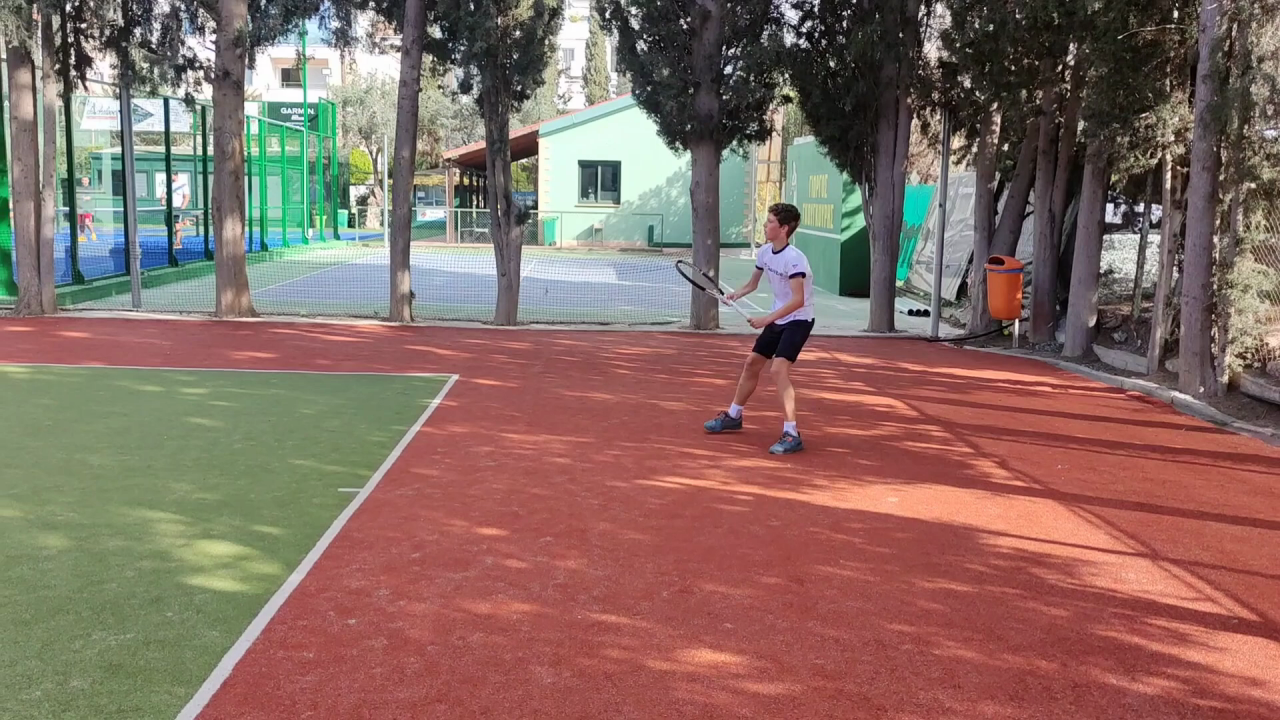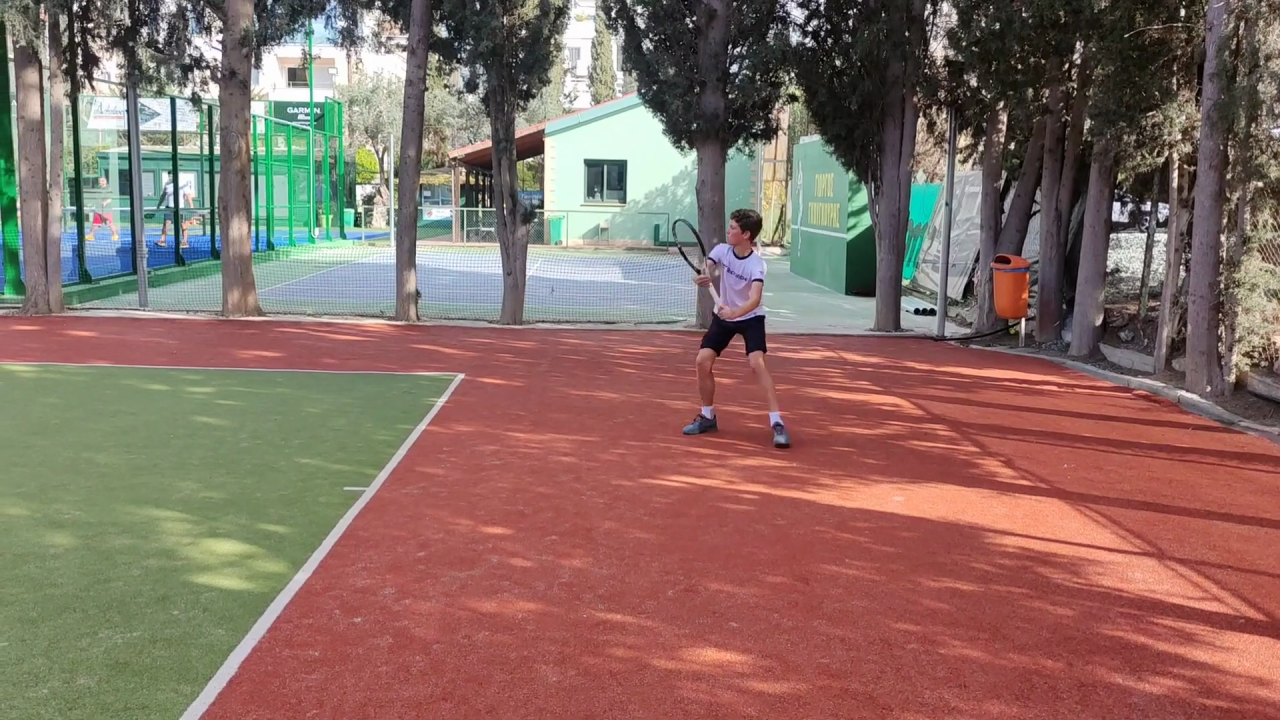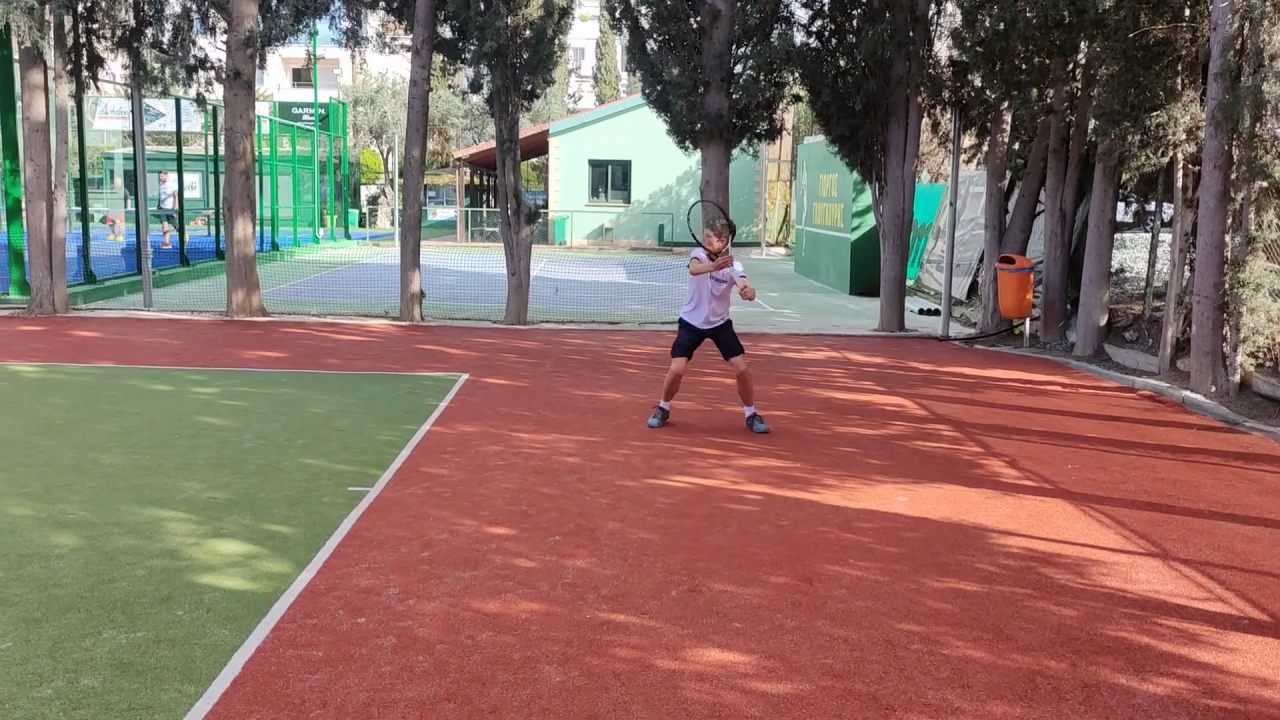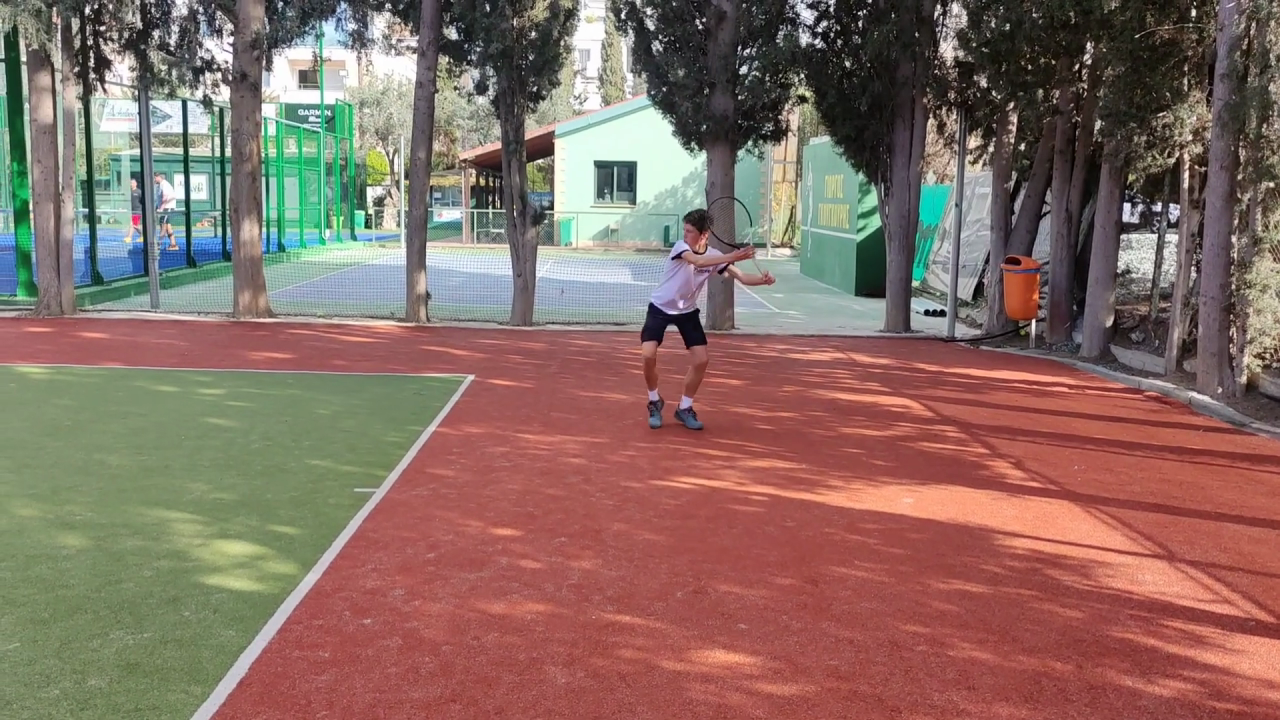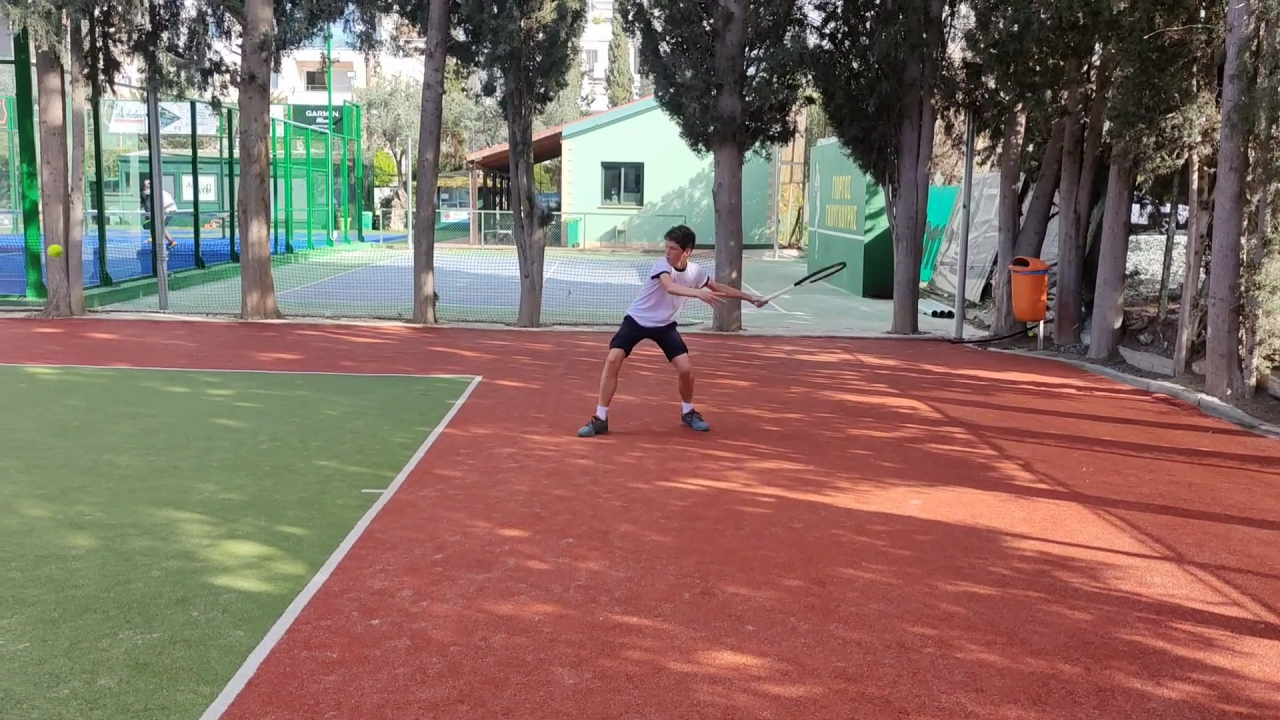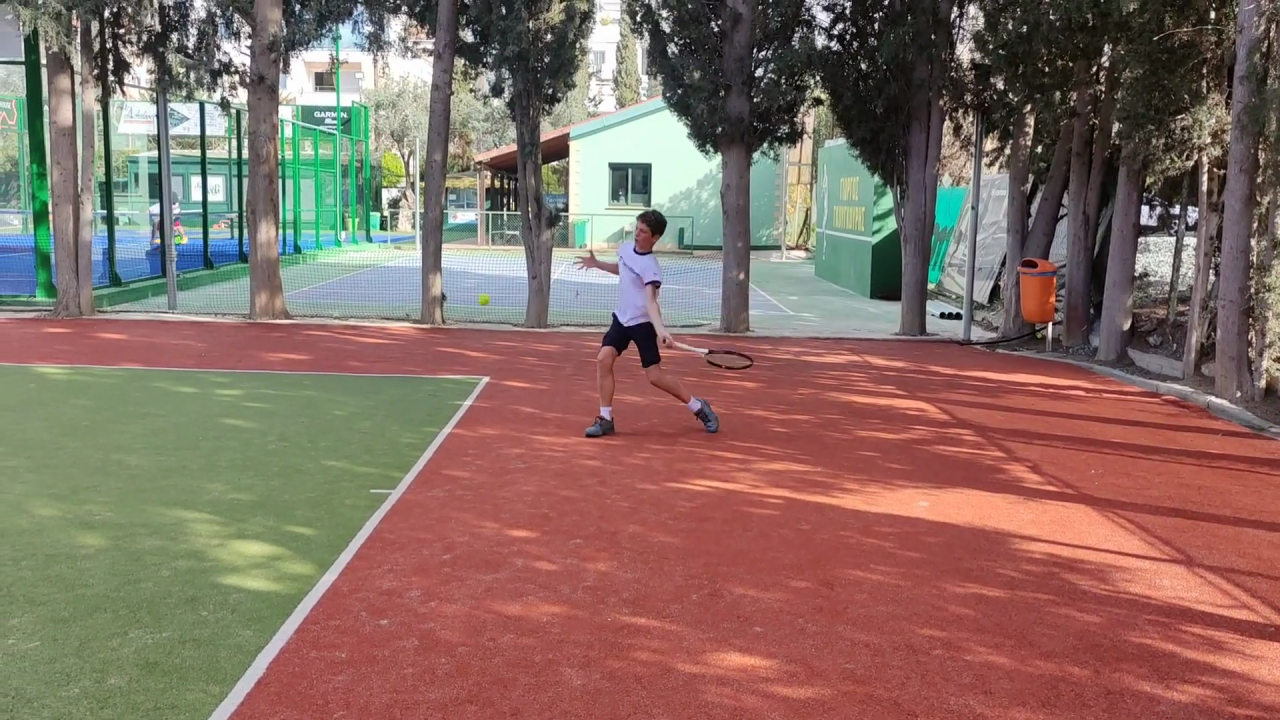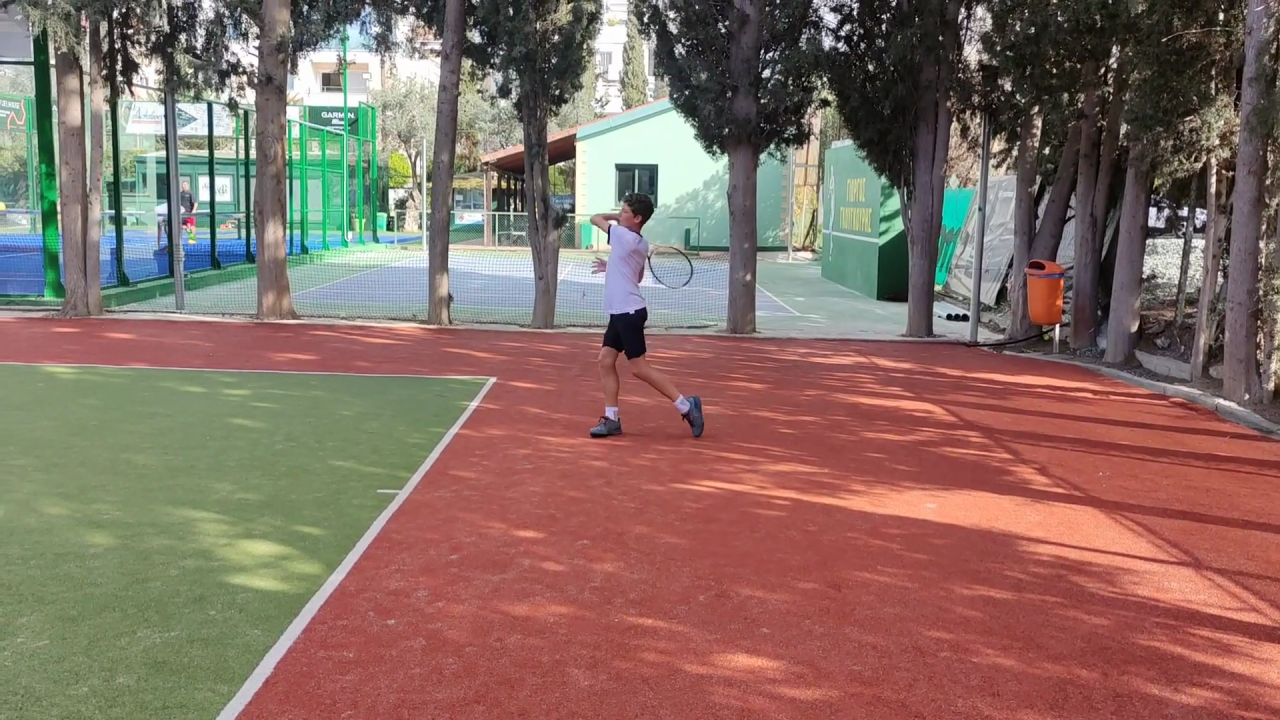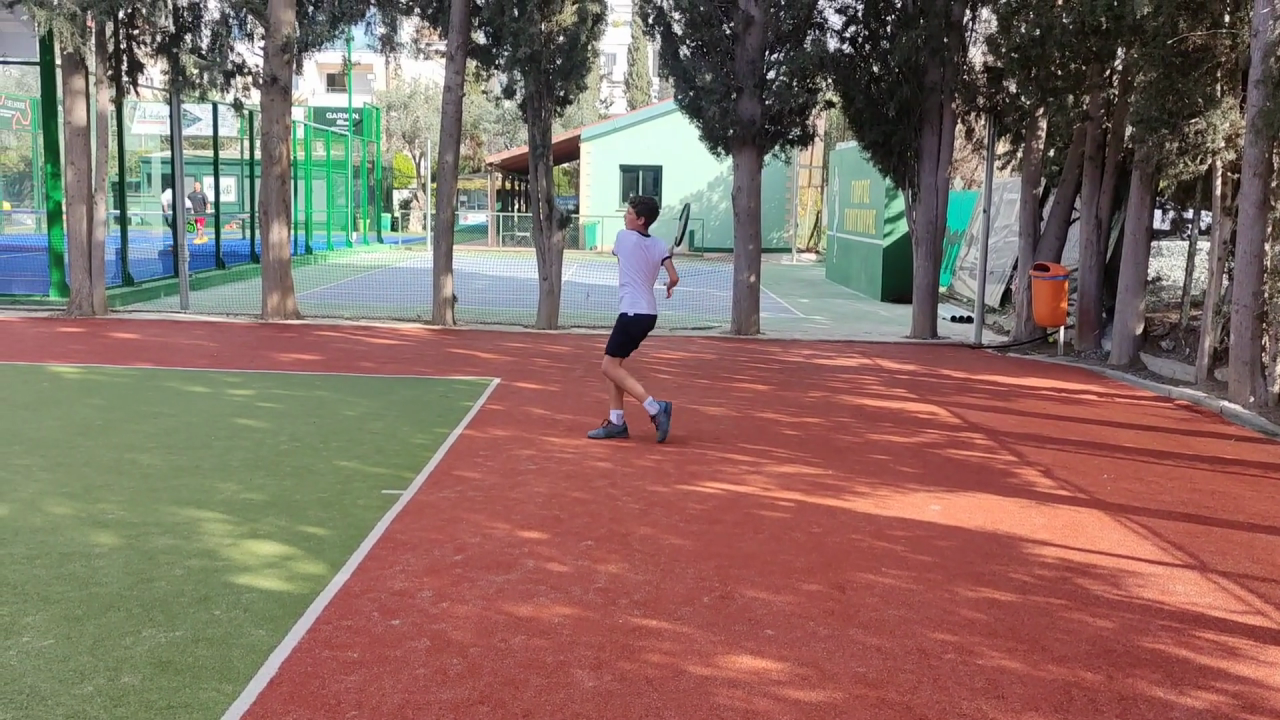
dt=0.3s
person 1, frame 1
left shoulder: (795, 258)
right shoulder: (764, 252)
left elbow: (798, 300)
right elbow: (753, 283)
left wrist: (767, 318)
right wrist: (736, 294)
left hip: (798, 321)
right hip: (779, 320)
left knee: (778, 370)
right knee: (751, 364)
left ankle: (791, 434)
right ankle: (733, 416)
person 1, frame 2
left shoulder: (757, 264)
right shoulder: (721, 250)
left elbow: (755, 300)
right elbow: (703, 271)
left wrist: (735, 312)
right wrist: (702, 278)
left hip: (751, 318)
right hip: (724, 315)
left knee: (757, 364)
right knee: (702, 361)
left ankle: (777, 423)
right ankle: (708, 417)
person 1, frame 3
left shoulder: (734, 267)
right shoulder: (699, 255)
left elbow: (744, 288)
right elbow: (694, 269)
left wrist: (748, 293)
right wrist: (714, 266)
left hip: (720, 323)
right hip: (691, 322)
left knee: (741, 369)
right knee: (676, 370)
left ankle: (751, 414)
right ankle: (663, 408)
person 1, frame 4
left shoulder: (716, 256)
right shoulder: (680, 247)
left elbow: (742, 277)
right elbow: (698, 261)
left wrist: (762, 279)
right wrist: (733, 257)
left hip: (688, 310)
right hip: (660, 307)
left knee: (701, 360)
right knee: (648, 354)
left ankle: (685, 408)
right ankle: (655, 401)
person 1, frame 5
left shoulder: (695, 272)
right shoulder: (662, 265)
left elbow: (718, 289)
right elbow: (670, 287)
left wrist: (749, 297)
right wrist: (699, 294)
left hip: (665, 325)
right hip: (636, 320)
left knee: (685, 368)
right knee: (613, 360)
left ankle: (688, 412)
right ankle: (599, 418)
person 1, frame 6
left shoulder: (651, 267)
right shoulder: (627, 248)
left elbow: (651, 303)
left wrist: (661, 331)
right wrist: (596, 263)
left hip: (643, 323)
right hip: (622, 319)
left knee: (655, 376)
right knee: (603, 360)
left ankle: (698, 407)
right ankle: (605, 418)
person 1, frame 7
left shoulder: (620, 233)
right shoulder: (642, 244)
left elbow: (596, 219)
left wrist: (613, 216)
right wrist: (610, 267)
left hip: (628, 311)
right hip: (622, 311)
left knee: (640, 367)
right knee: (605, 361)
left ankle: (686, 406)
right ankle: (612, 419)
person 1, frame 8
left shoulder: (623, 237)
right shoulder: (660, 245)
right elbow: (673, 277)
right wrist: (669, 286)
left hip: (633, 313)
right hip: (647, 314)
left knee: (610, 367)
right knee: (612, 366)
left ankle: (656, 408)
right ankle: (616, 422)
